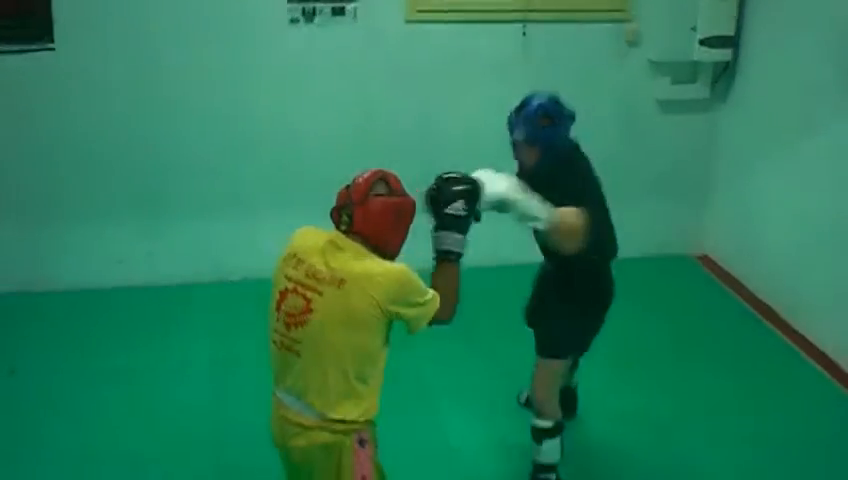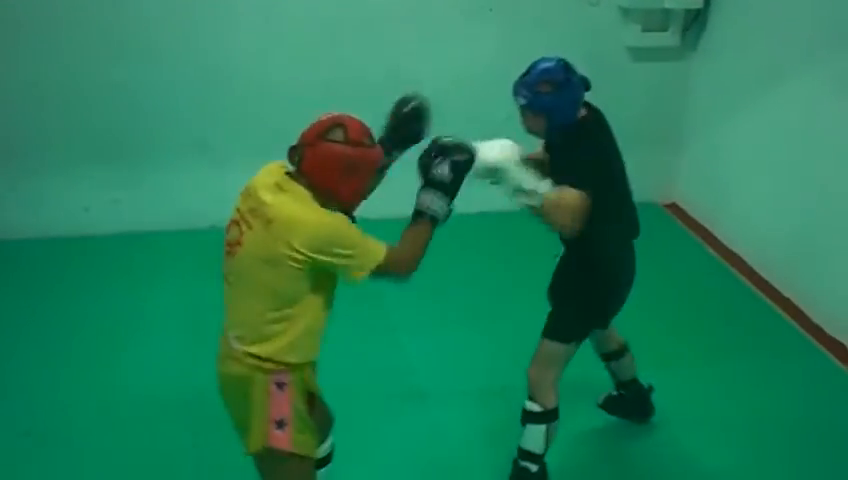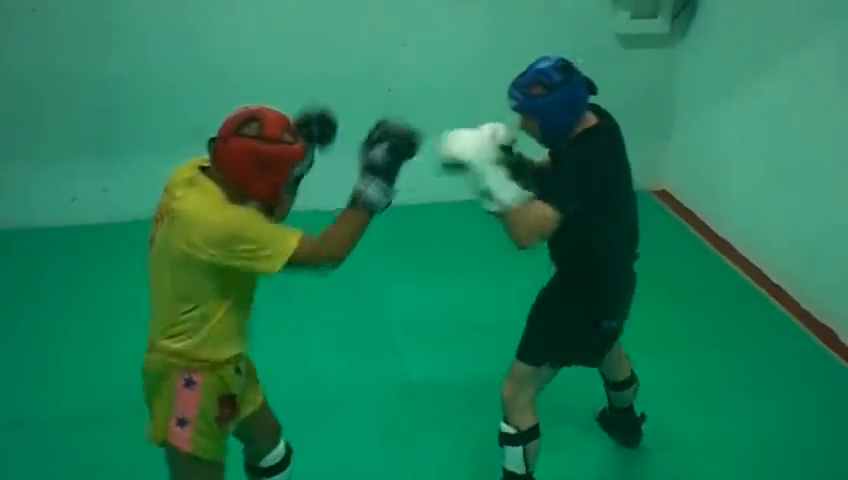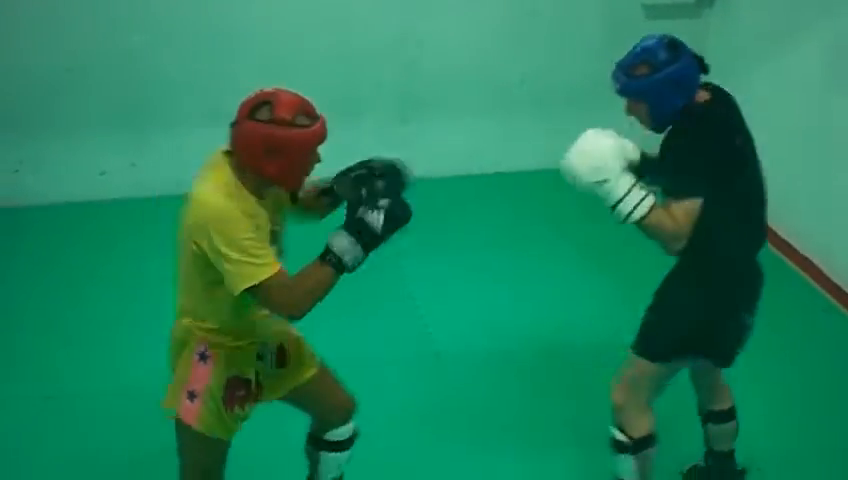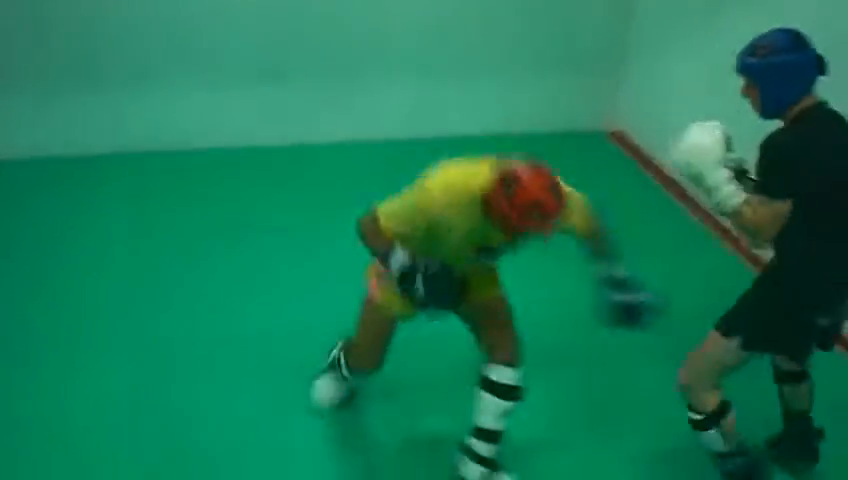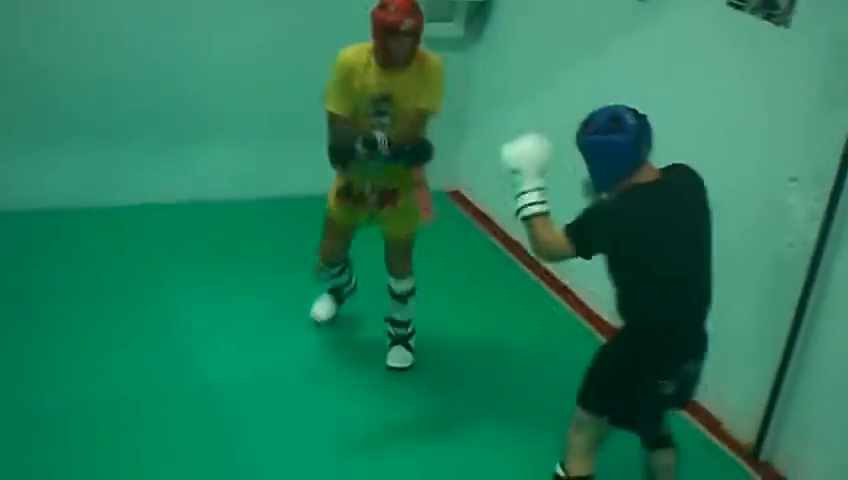
dt=0.7s
person 1, frame 1
left shoulder: (572, 171)
right shoulder: (551, 156)
left elbow: (570, 240)
right elbow: (523, 191)
left wrist: (523, 201)
right wrist: (490, 194)
left hip: (584, 286)
right hip: (560, 274)
left knee: (544, 395)
right knee: (549, 341)
right ankle: (562, 394)
person 1, frame 2
left shoulder: (591, 146)
right shoulder: (574, 123)
left elbow: (564, 220)
right elbow: (545, 165)
left wrist: (518, 177)
right wrist: (516, 162)
left hip: (600, 264)
right hip: (596, 256)
left knee: (541, 373)
right knee: (597, 326)
right ankle: (634, 397)
person 1, frame 3
left shoulder: (582, 157)
right shoulder: (588, 123)
left elbow: (525, 233)
right elbow: (547, 176)
left wrist: (488, 174)
right wrist: (504, 156)
left hip: (589, 285)
right hip: (612, 275)
left knee: (517, 392)
right knee: (606, 350)
right ankle: (625, 422)
person 1, frame 4
left shoulder: (693, 138)
right shoulder: (708, 102)
left elbow: (675, 235)
left wrist: (615, 183)
right wrist: (638, 164)
left hip: (708, 280)
right hip: (730, 273)
left knee: (629, 395)
right knee: (707, 373)
person 1, frame 5
left shoulder: (790, 143)
left elbow: (764, 230)
left wrist: (713, 175)
right wrist: (732, 170)
left hip: (799, 282)
left knee: (695, 377)
right knee: (786, 348)
right ankle: (799, 440)
person 1, frame 6
left shoulder: (614, 213)
right shoulder: (686, 180)
left elbow: (549, 248)
left wrist: (528, 181)
left hip: (645, 348)
right hip: (690, 343)
left knee: (582, 439)
right knee: (652, 419)
person 2, frame 1
left shoulder: (300, 242)
right shoulder: (386, 280)
right elbow: (444, 310)
left wrist: (357, 192)
right wrist: (451, 236)
left hip: (285, 418)
right hip: (332, 435)
person 2, frame 2
left shoulder: (270, 179)
right shoulder: (316, 228)
left elbow: (338, 192)
right elbow: (400, 263)
left wrist: (393, 146)
right wrist: (436, 194)
left hip: (251, 353)
right hip: (267, 372)
left knee: (317, 428)
person 2, frame 3
left shoulder: (196, 174)
right shoulder: (219, 223)
left elbow: (265, 223)
right elbow: (327, 252)
left wrist: (300, 155)
right wrist: (375, 178)
left hip: (221, 359)
right hip: (191, 374)
left knee: (265, 438)
person 2, frame 4
left shoulder: (243, 166)
right shoulder: (219, 209)
left elbow: (301, 199)
right elbow: (291, 302)
left wrist: (340, 187)
right wrist: (354, 241)
left hip: (263, 333)
right hip: (213, 352)
left knee: (338, 409)
person 2, frame 5
left shoulder: (547, 196)
right shoulder: (444, 193)
left elbow: (589, 227)
right elbow: (370, 225)
left wrist: (617, 278)
right wrist: (407, 271)
left hip: (471, 270)
right hip: (416, 266)
left knee: (506, 353)
right knee: (366, 362)
right ankle: (345, 363)
person 2, frame 6
left shoulder: (429, 67)
right shoulder: (350, 61)
left elbow: (412, 129)
right elbow: (336, 128)
left wrist: (369, 145)
left hip: (401, 180)
right hip: (355, 176)
left knee: (399, 267)
right knee: (330, 254)
left ankle: (401, 333)
right ankle: (339, 289)
